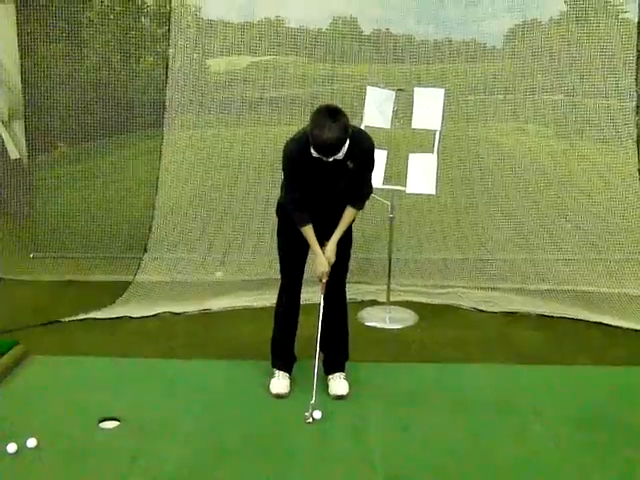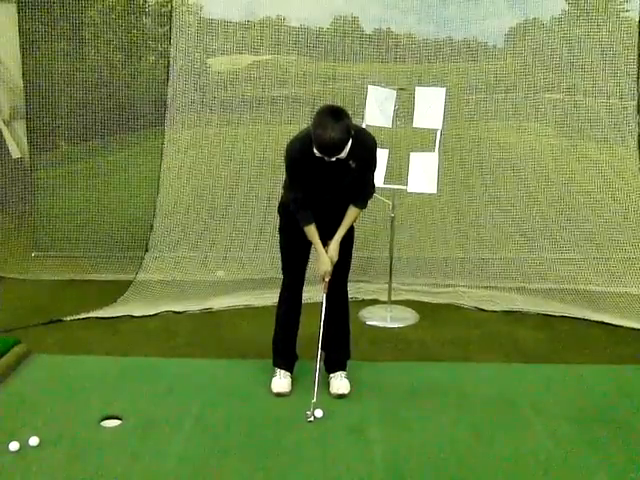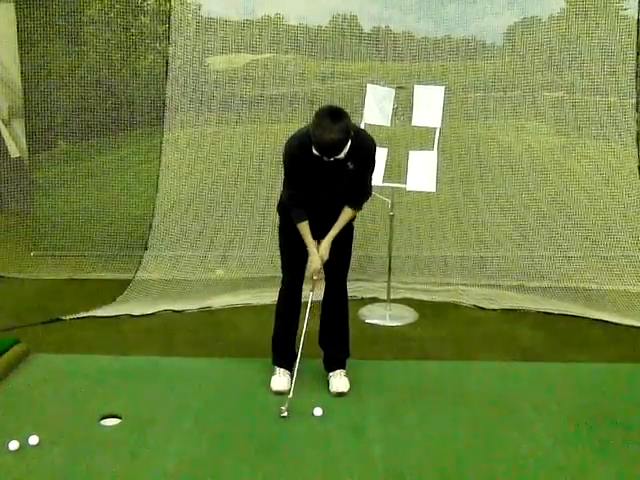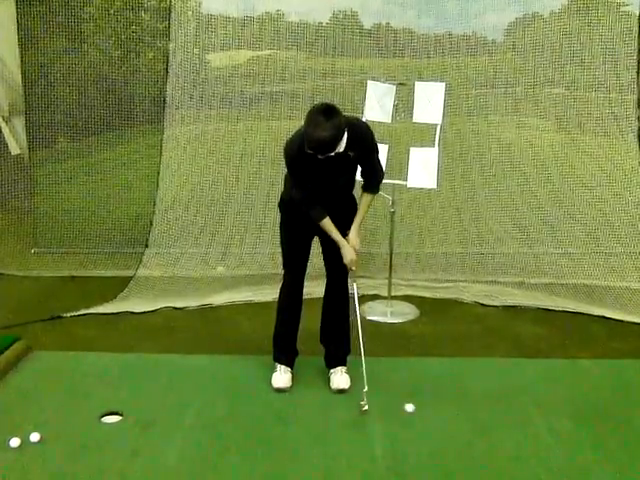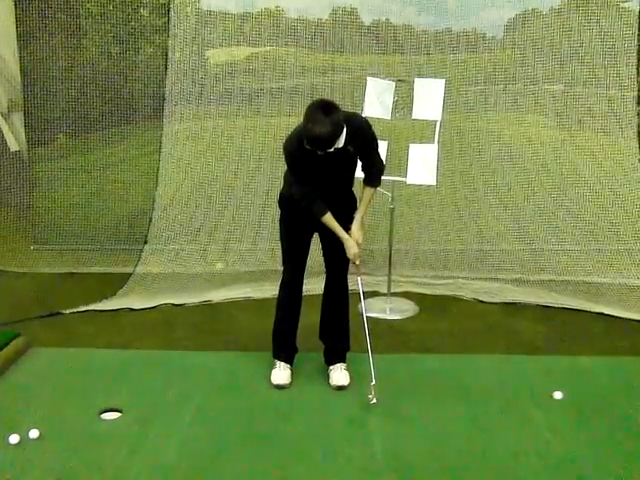
dt=0.7s
person 1, frame 1
left shoulder: (362, 145)
right shoulder: (295, 148)
left elbow: (359, 197)
right elbow: (297, 206)
left wrist: (334, 241)
right wrist: (317, 254)
left hip: (338, 217)
right hip: (295, 217)
left knee: (336, 289)
right knee: (290, 286)
left ankle: (336, 367)
right ankle: (281, 366)
person 1, frame 2
left shoulder: (365, 144)
right shoulder: (297, 148)
left elbow: (361, 196)
right elbow: (300, 205)
left wrist: (337, 240)
right wrist: (320, 253)
left hip: (340, 216)
right hip: (297, 215)
left knee: (338, 287)
right knee: (292, 284)
left ankle: (337, 366)
right ankle: (282, 365)
person 1, frame 3
left shoulder: (364, 145)
right shoulder: (296, 146)
left elbow: (357, 199)
right elbow: (295, 202)
left wrist: (329, 240)
right wrist: (311, 249)
left hip: (338, 215)
right hip: (297, 215)
left knee: (337, 284)
right knee: (292, 282)
left ankle: (336, 364)
right ankle: (282, 362)
person 1, frame 4
left shoulder: (360, 134)
right shoulder: (295, 147)
left elbow: (373, 179)
right elbow: (309, 203)
left wrist: (355, 229)
right wrist: (341, 244)
left hip: (340, 208)
right hip: (298, 210)
left knee: (339, 280)
right knee: (293, 279)
left ankle: (337, 360)
right ankle: (283, 360)
person 1, frame 5
left shoulder: (359, 128)
right shoulder: (294, 145)
left elbow: (374, 171)
right elbow: (310, 199)
left wrist: (357, 221)
right wrist: (345, 239)
left hip: (340, 203)
right hip: (298, 206)
left knee: (337, 276)
right knee: (293, 276)
left ankle: (336, 357)
right ankle: (283, 357)
